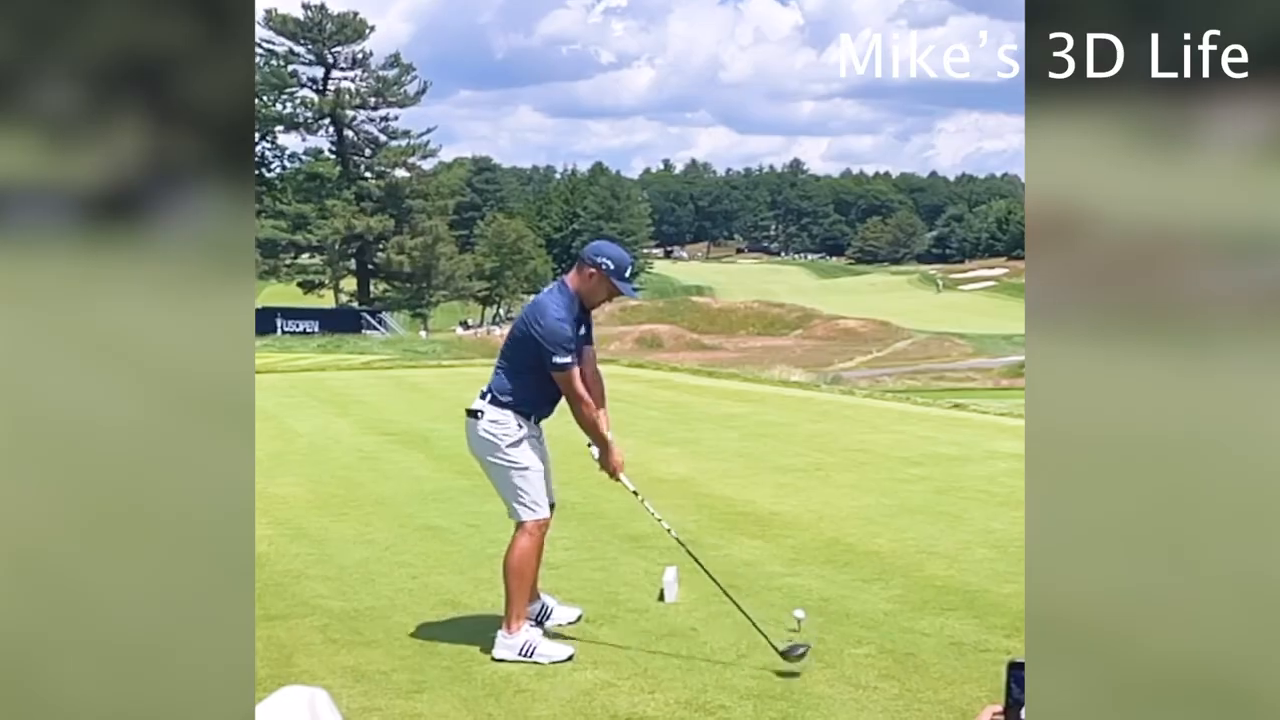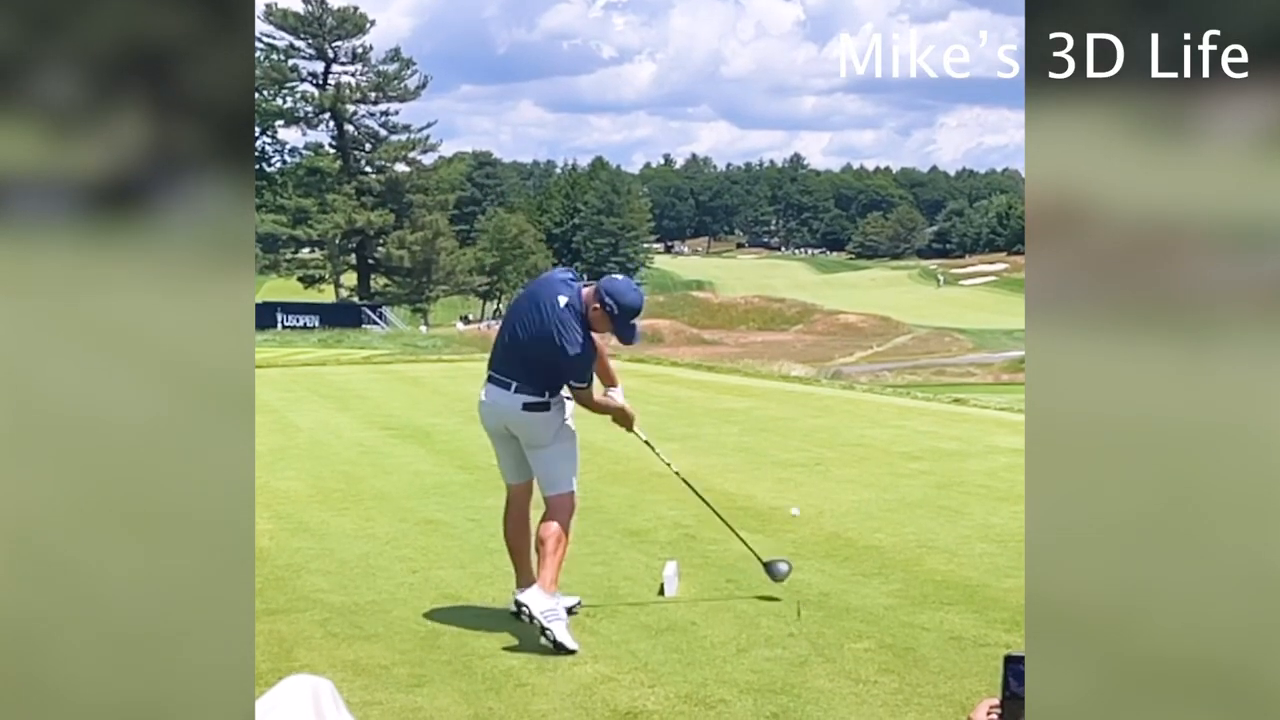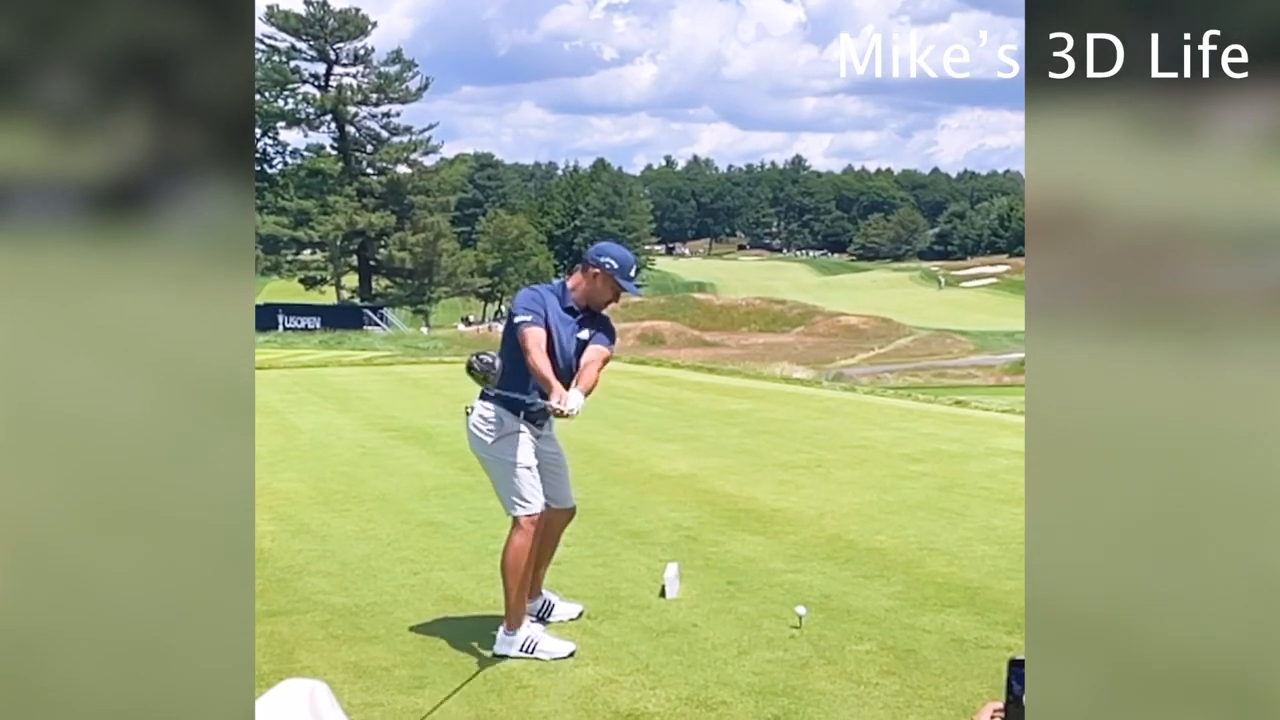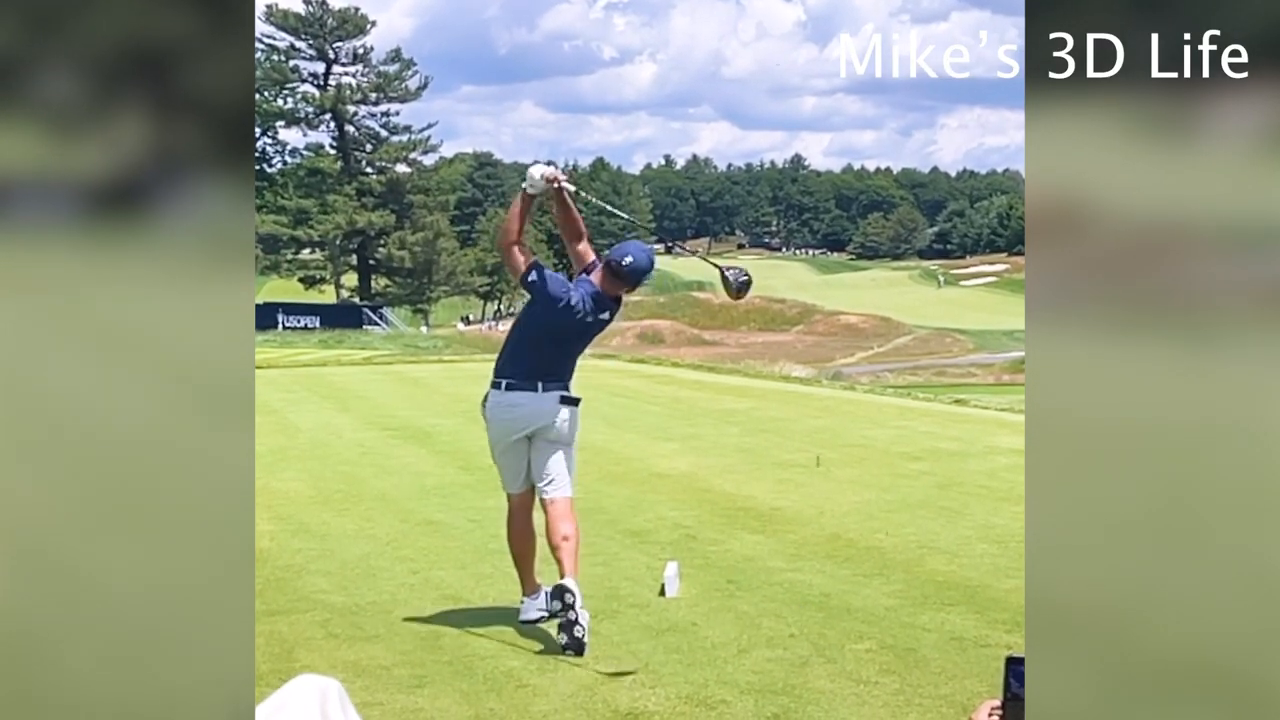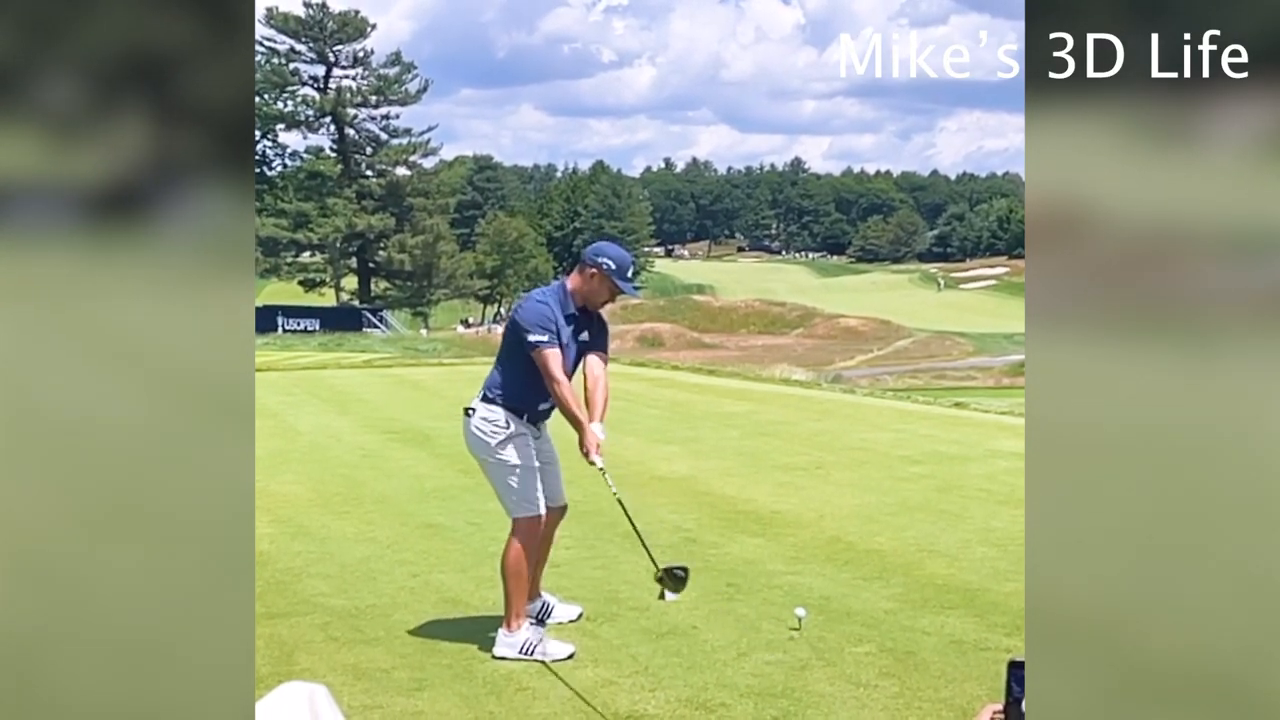
dt=1s
person 1, frame 1
left shoulder: (576, 311)
right shoulder: (552, 317)
left elbow: (591, 375)
right elbow: (575, 393)
left wrist: (605, 433)
right wrist: (604, 445)
left hip: (520, 424)
right hip: (503, 425)
left knee: (541, 512)
right knee: (533, 521)
left ankle: (532, 603)
right ankle: (512, 634)
person 1, frame 2
left shoulder: (560, 281)
right shoulder: (571, 343)
right elbow: (585, 399)
left wrist: (614, 385)
right wrist: (615, 408)
left hip: (496, 398)
right hip: (537, 410)
left knee: (519, 495)
right knee: (560, 504)
left ankle: (528, 590)
right ankle: (543, 596)
person 1, frame 3
left shoulder: (600, 327)
right shoulder: (533, 299)
left elbow: (592, 365)
right elbow: (534, 353)
left wrist: (577, 395)
right wrist: (555, 389)
left hip: (538, 425)
right hip: (500, 420)
left knee: (560, 510)
right knee: (529, 517)
left ankle: (532, 599)
right ankle: (514, 631)
person 1, frame 4
left shoulder: (557, 294)
right shoulder: (608, 308)
left elbow: (508, 246)
right elbow: (579, 239)
left wrist: (529, 193)
right wrist: (559, 194)
left hip: (504, 403)
right hip: (553, 407)
left knee: (519, 503)
right knee: (558, 501)
left ankle: (532, 598)
right ankle: (567, 586)
person 1, frame 5
left shoulder: (594, 324)
right shoulder: (538, 306)
left elbow: (596, 374)
right elbow: (553, 375)
left wrist: (596, 426)
right wrist: (583, 428)
left hip: (532, 424)
right hip: (499, 423)
left knee: (552, 510)
right knee: (529, 518)
left ankle: (532, 600)
right ankle: (513, 633)
